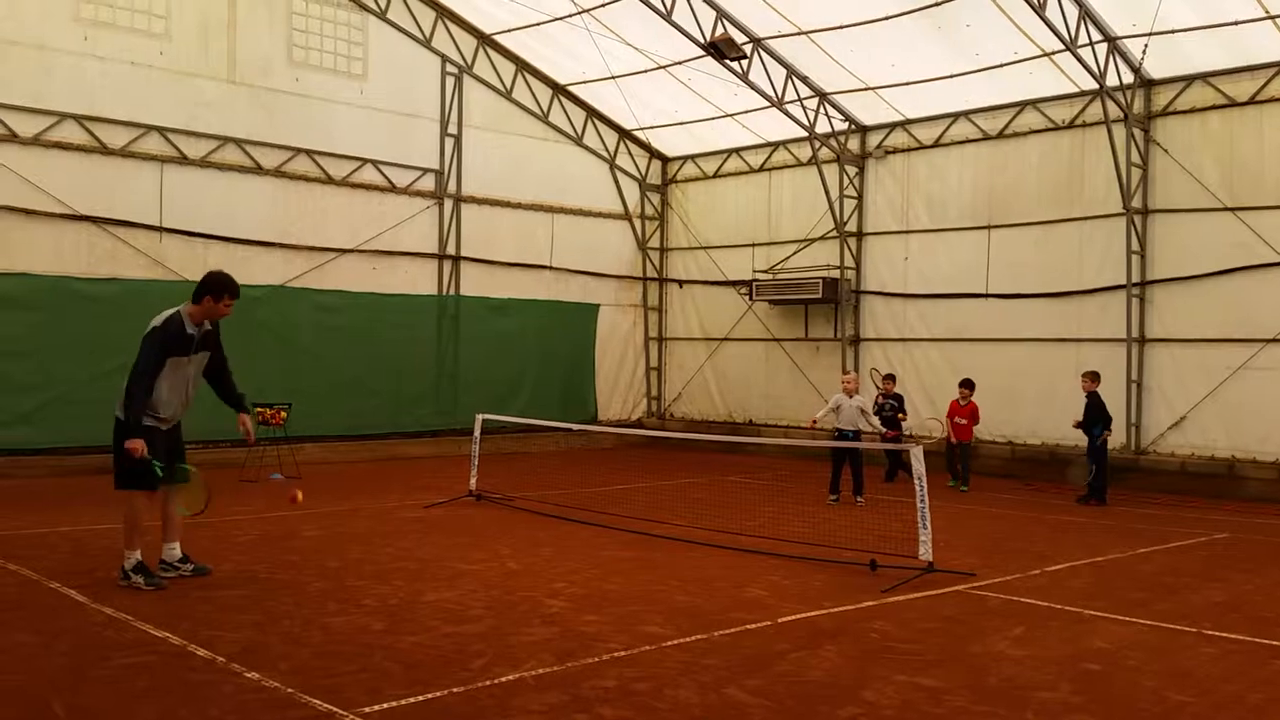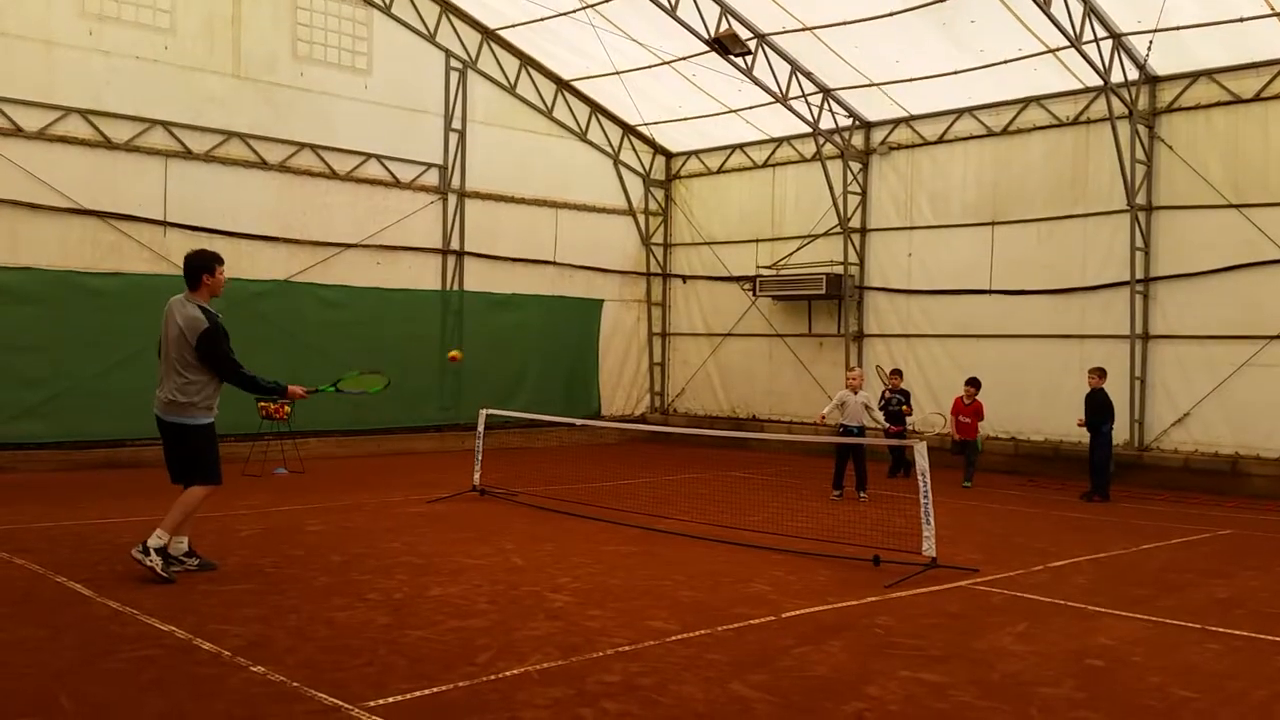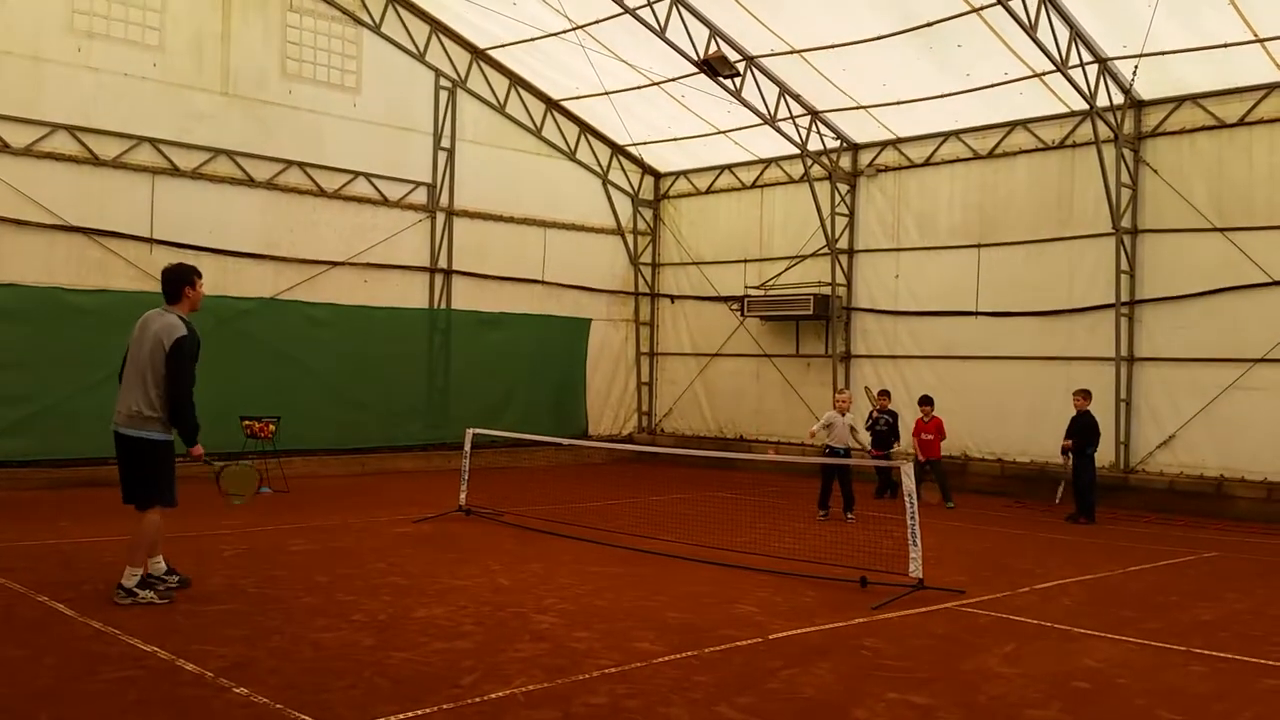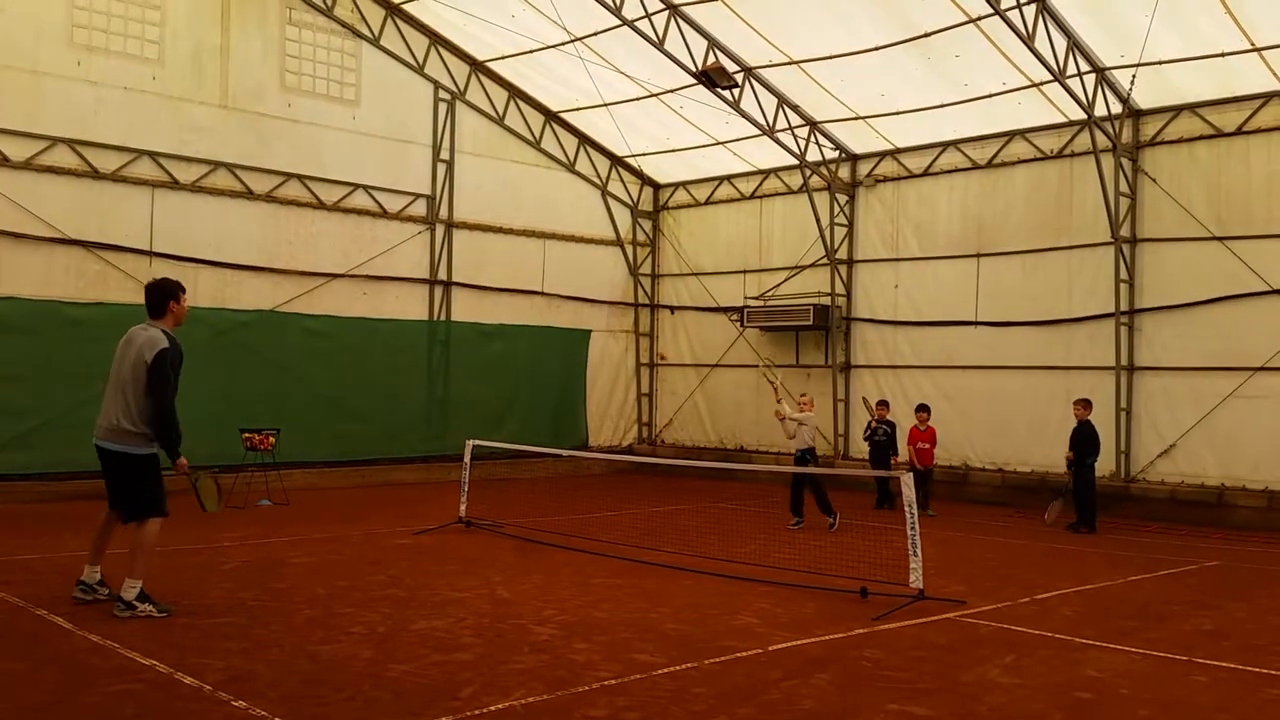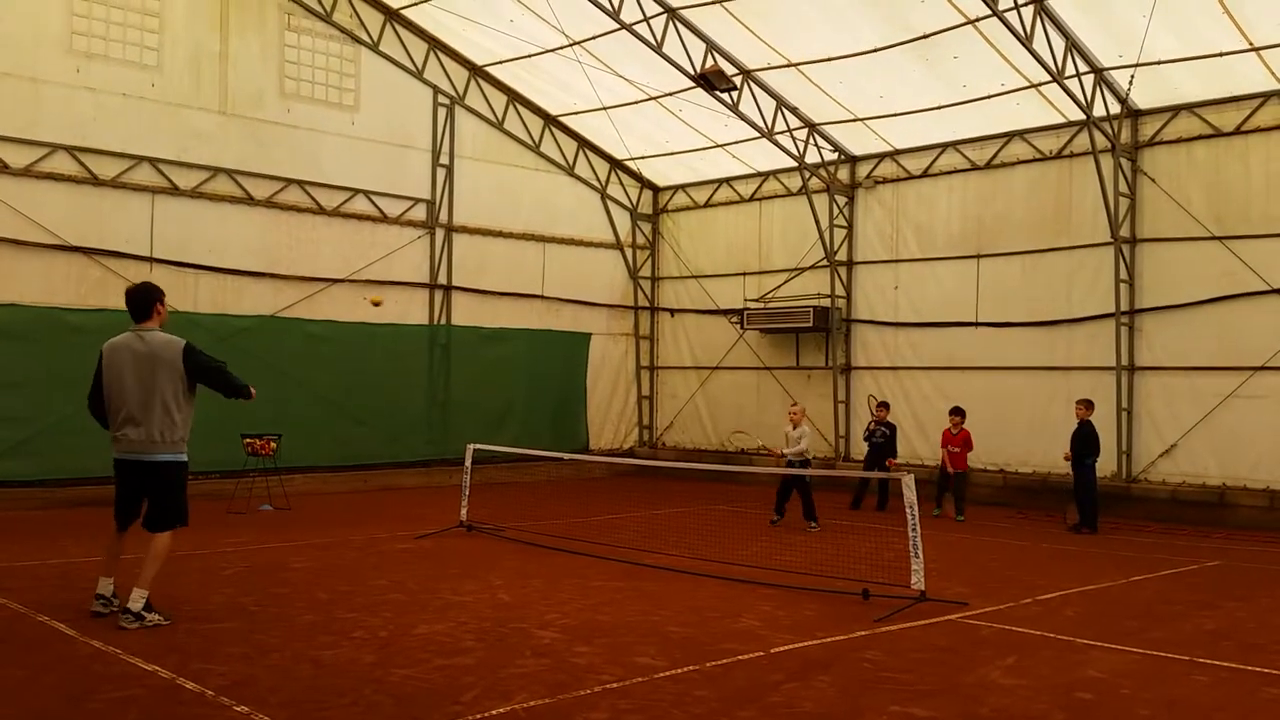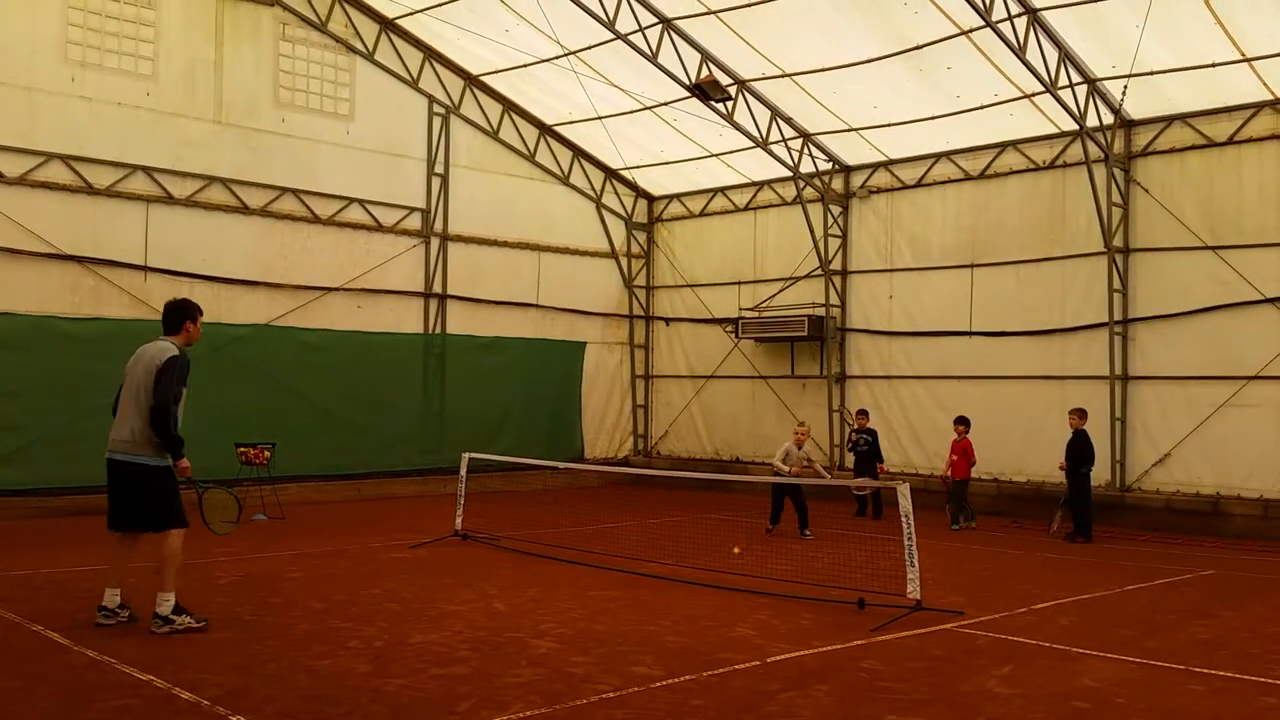
dt=0.7s
person 1, frame 1
left shoulder: (210, 329)
right shoulder: (164, 329)
left elbow: (218, 373)
right elbow: (138, 380)
left wrist: (241, 410)
right wrist: (135, 432)
left hip: (168, 421)
right hip: (139, 421)
right knee: (142, 488)
left ankle: (172, 557)
right ankle: (131, 565)
person 1, frame 2
left shoulder: (174, 305)
right shoulder: (207, 325)
right elbow: (235, 374)
right wrist: (283, 390)
left hip: (170, 409)
right hip: (191, 414)
left knee: (194, 482)
right knee: (204, 484)
left ankle: (179, 550)
right ankle: (152, 546)
person 1, frame 3
left shoulder: (147, 320)
right shoulder: (184, 334)
left elbow: (125, 373)
right elbow: (181, 394)
right wrist: (193, 440)
left hip: (125, 425)
right hip: (151, 432)
left knee: (148, 503)
right knee: (153, 505)
left ankle: (157, 569)
right ankle: (131, 584)
person 1, frame 4
left shoulder: (133, 335)
right shoulder: (166, 348)
right elbow: (163, 407)
right wrist: (175, 453)
left hip: (108, 438)
right hip: (135, 445)
left knee: (116, 510)
right knee: (151, 517)
left ankle: (89, 581)
right ankle: (130, 596)
person 1, frame 5
left shoulder: (110, 349)
right shoulder: (178, 349)
left elbow: (95, 404)
right elbow: (219, 377)
right wrist: (246, 390)
left hip: (125, 453)
right hip: (166, 454)
left knee: (121, 524)
right knee: (162, 529)
left ankle: (104, 594)
right ankle: (136, 606)
person 1, frame 6
left shoulder: (141, 353)
right shoulder: (174, 358)
left elbow: (120, 406)
right elbow: (162, 411)
right wrist: (178, 453)
left hip: (119, 454)
right hip: (148, 458)
left knee: (127, 530)
right knee: (174, 529)
left ankle: (110, 604)
right ankle: (166, 610)
